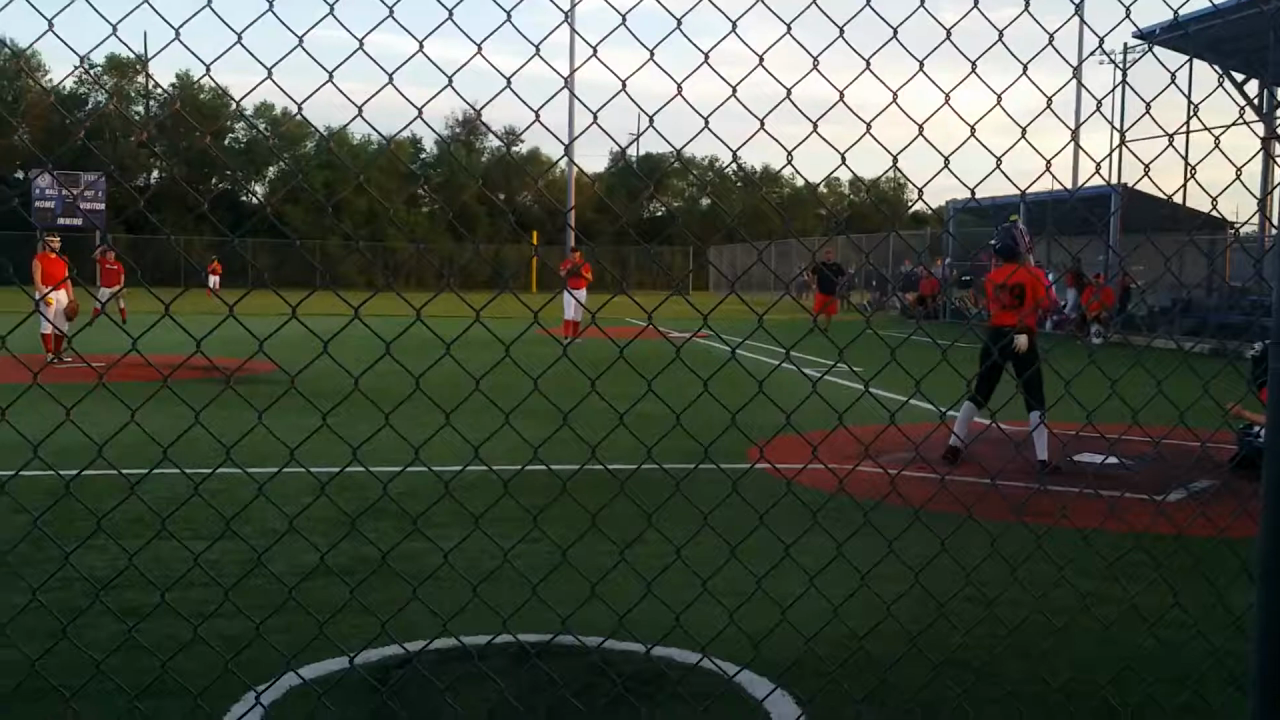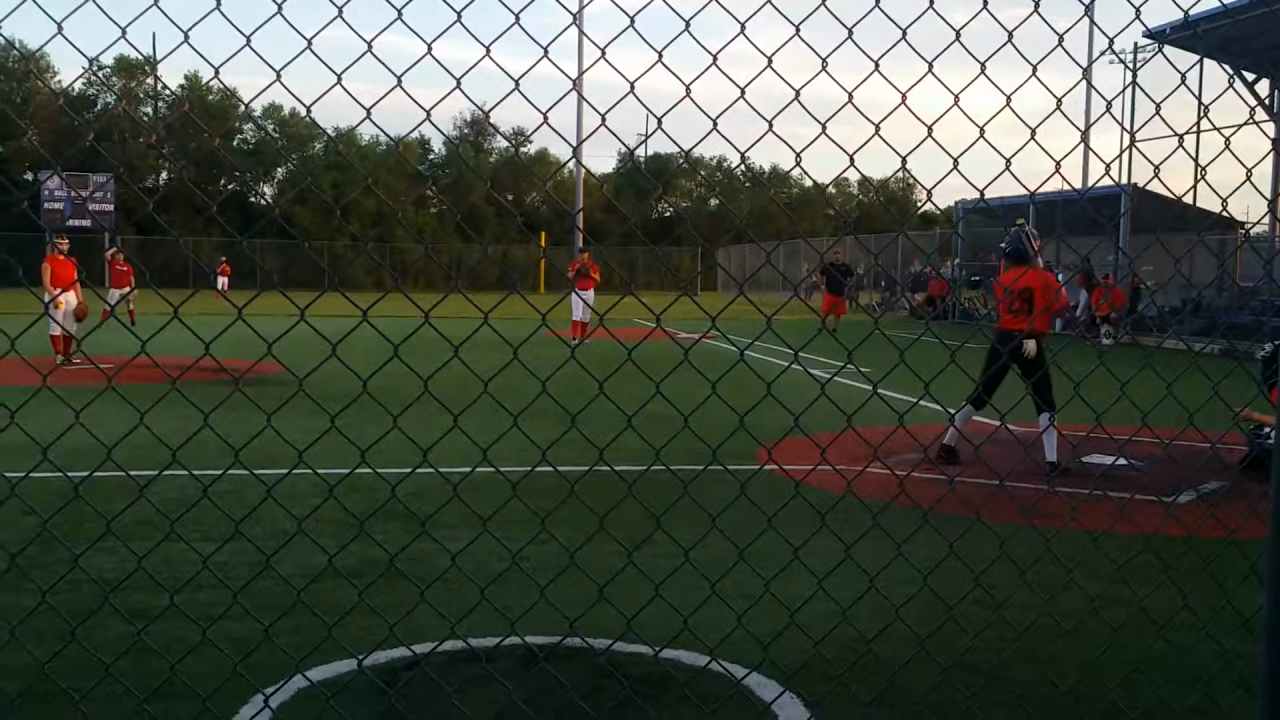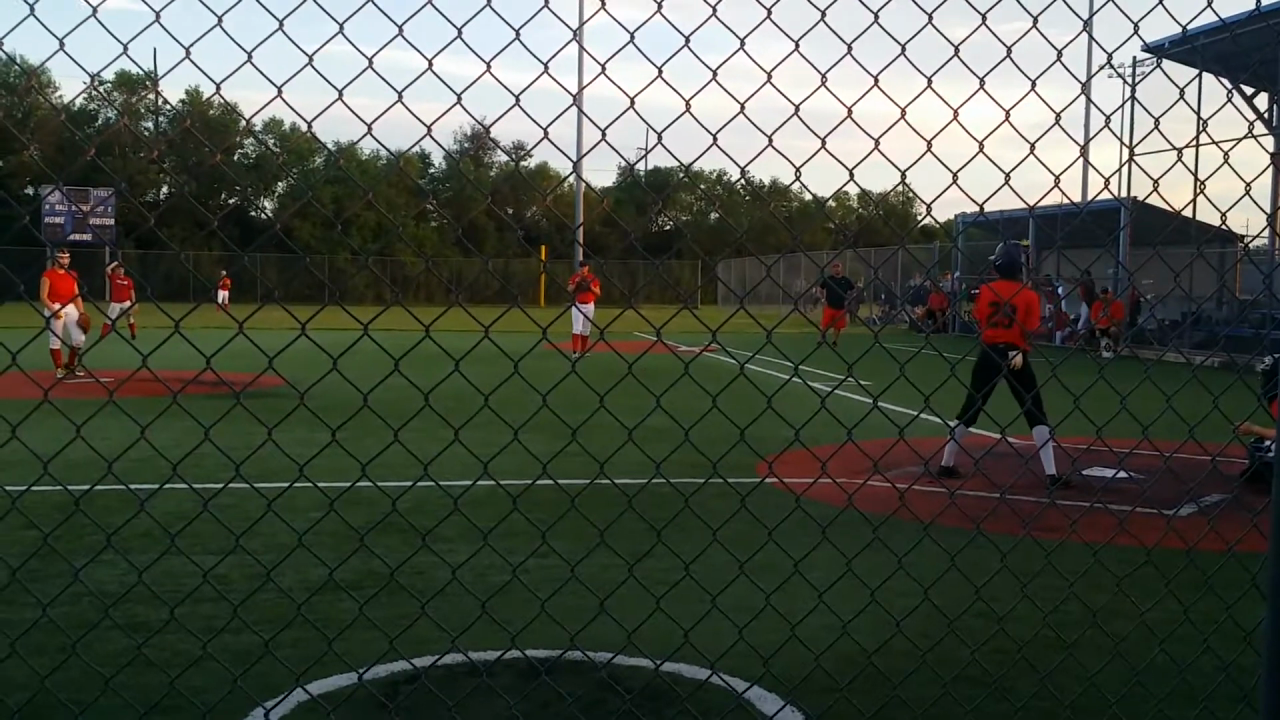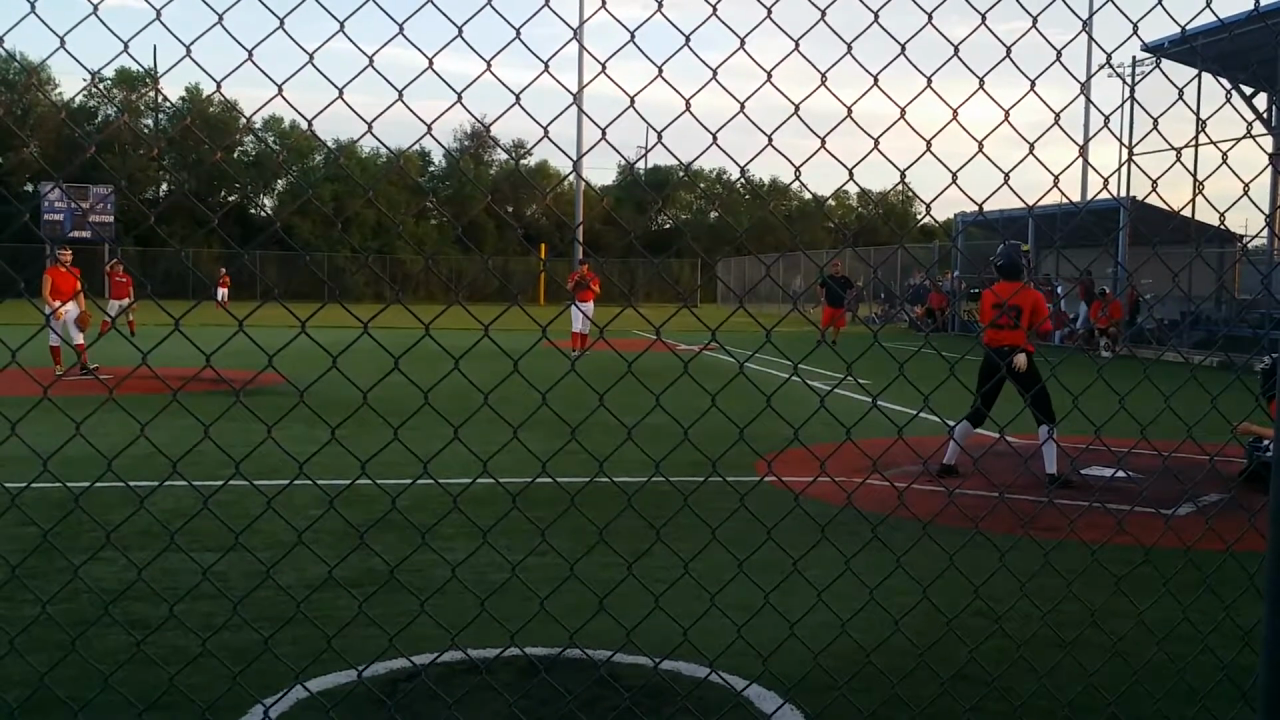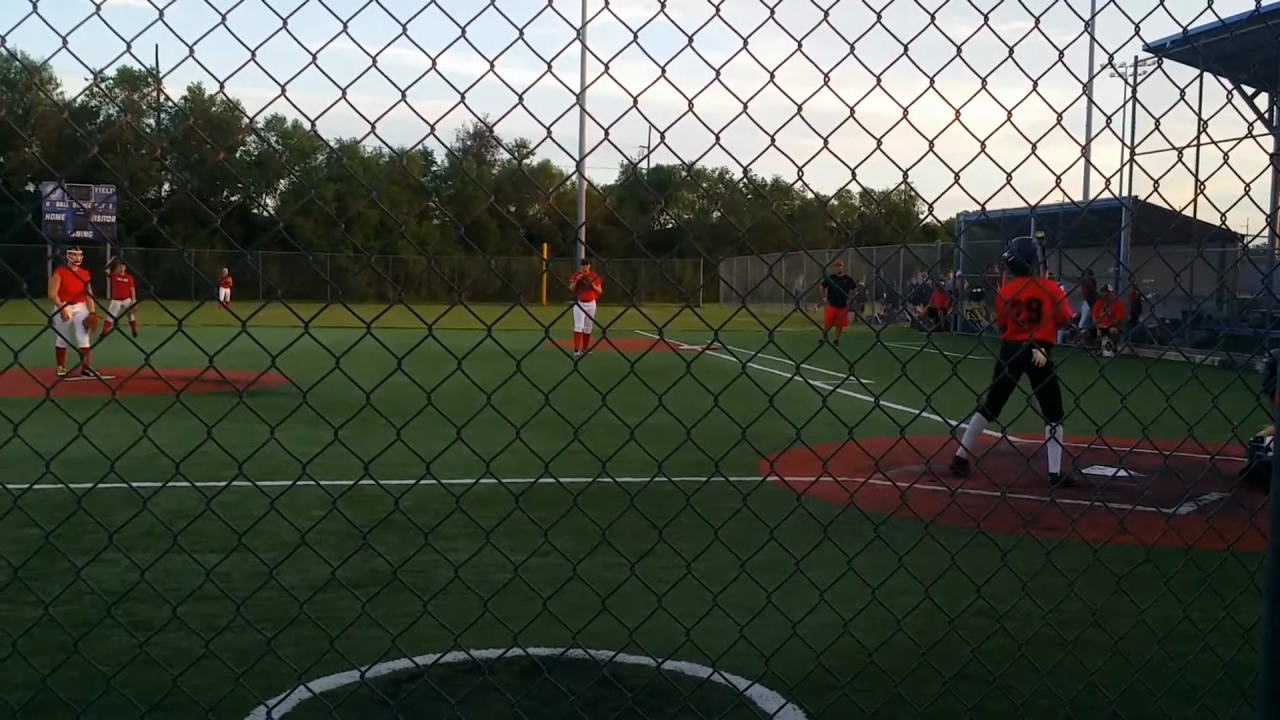
dt=0.3s
person 1, frame 1
left shoulder: (992, 278)
right shoulder: (1034, 275)
right elbow: (1046, 307)
left hip: (996, 336)
right hip: (1023, 339)
left knee: (979, 393)
right knee: (1035, 399)
left ankle: (954, 445)
right ankle: (1043, 460)
person 1, frame 2
left shoulder: (1002, 280)
right shoulder: (1044, 278)
right elbow: (1059, 308)
left hip: (1003, 340)
right hip: (1030, 343)
left knee: (980, 395)
right knee: (1045, 402)
left ankle: (947, 445)
right ankle: (1052, 462)
person 1, frame 3
left shoulder: (985, 291)
right shoulder: (1029, 296)
right elbow: (1030, 333)
left hip: (988, 354)
right hip: (1015, 356)
left knee: (969, 410)
right knee: (1036, 414)
left ankle: (946, 465)
right ankle: (1051, 474)
person 1, frame 4
left shoulder: (988, 294)
right shoulder: (1034, 296)
right elbow: (1043, 333)
left hip: (993, 356)
right hip: (1020, 358)
left knee: (977, 412)
right knee: (1045, 415)
left ankle: (947, 463)
right ankle: (1052, 473)
person 1, frame 5
left shoulder: (1004, 292)
right shoulder: (1050, 288)
left elbow: (1002, 326)
right elbow: (1065, 321)
left hip: (1010, 351)
right hip: (1038, 353)
left knee: (989, 407)
right knee: (1053, 414)
left ankle: (961, 458)
right ankle: (1055, 473)
